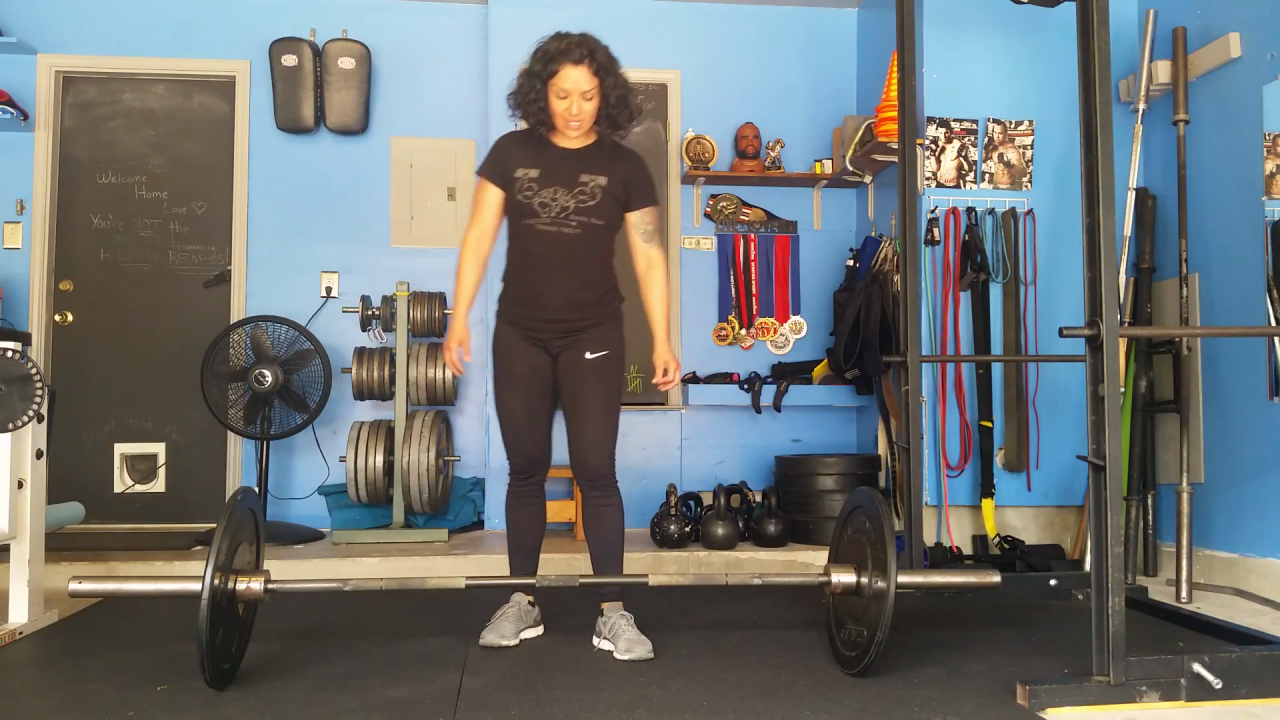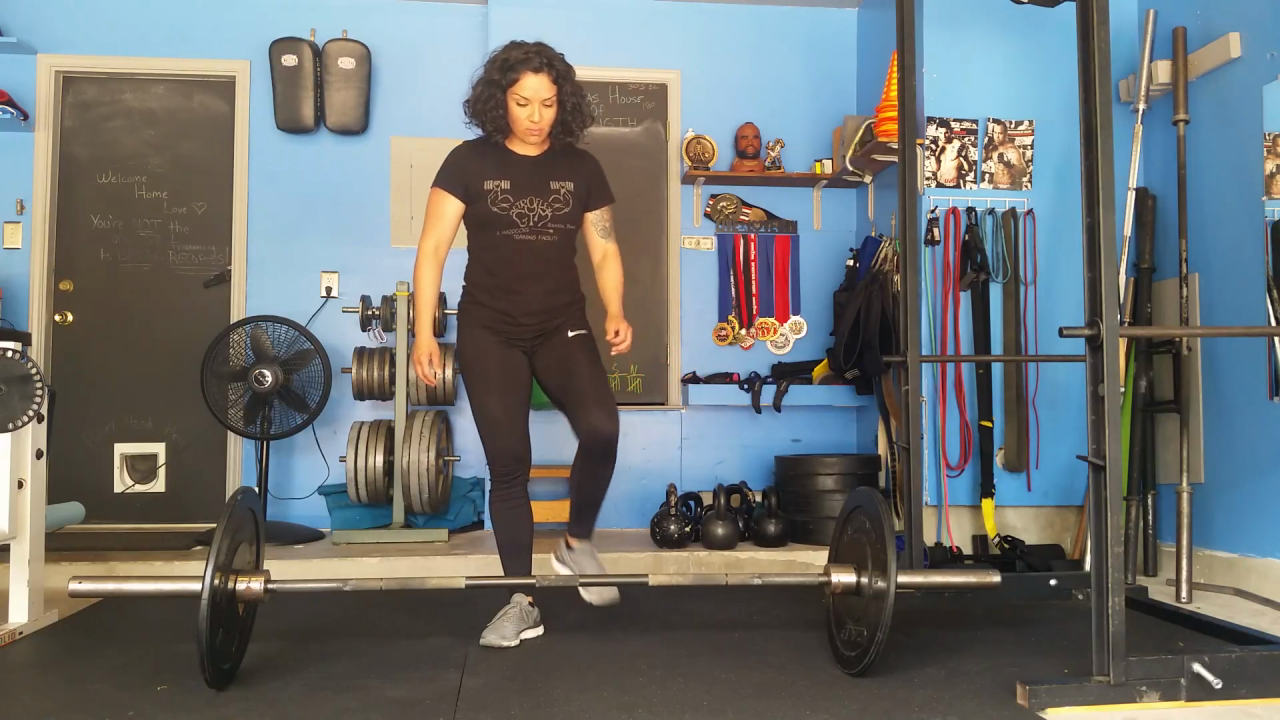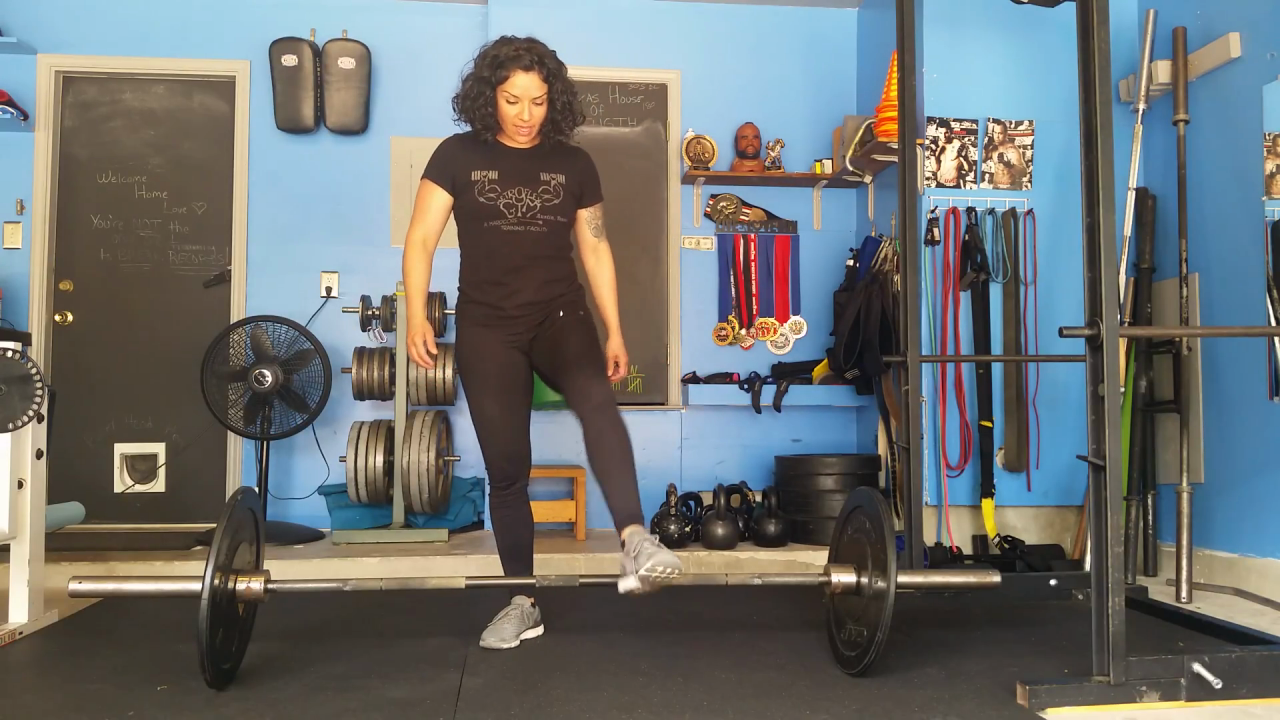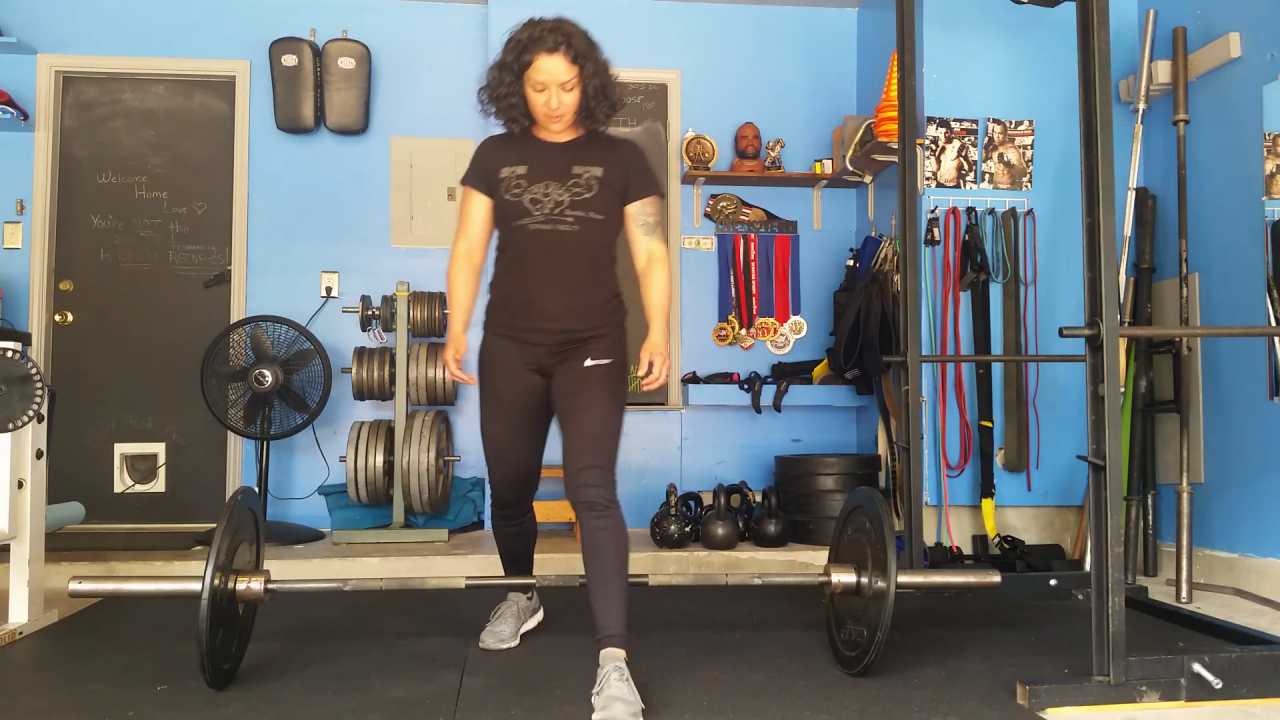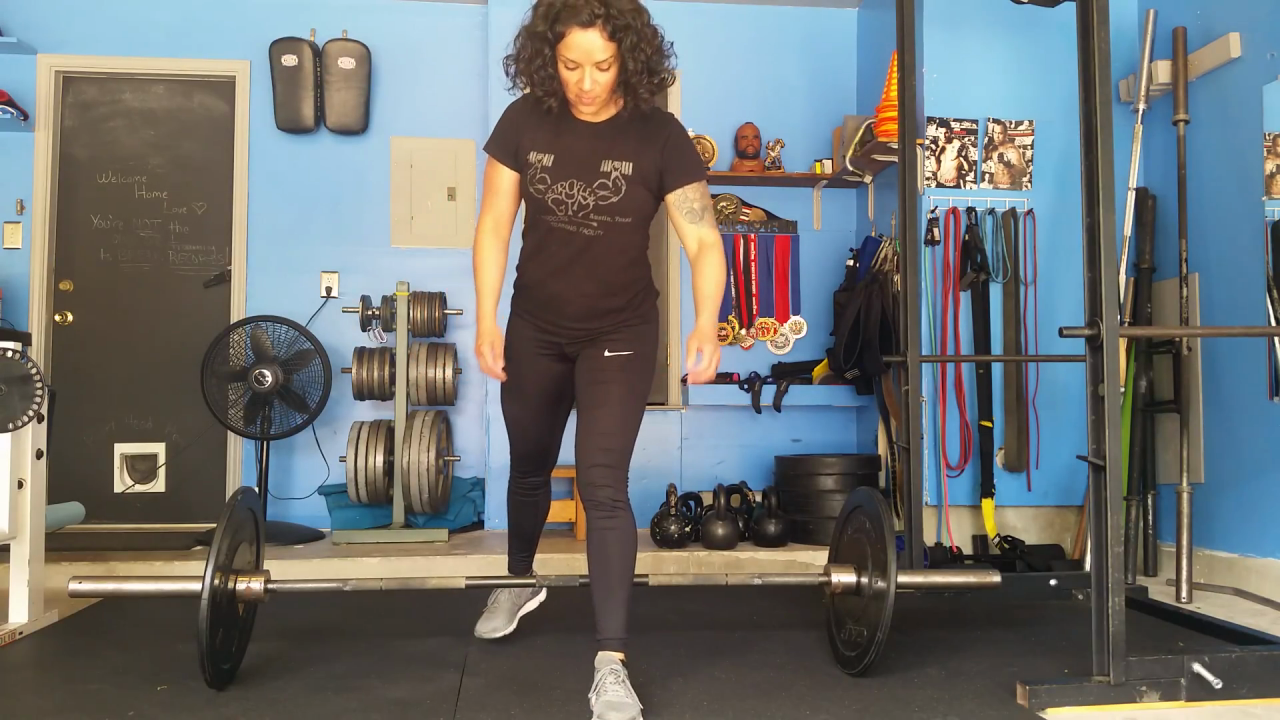
dt=0.5s
person 1, frame 1
left shoulder: (624, 166)
right shoulder: (511, 152)
left elbow: (650, 259)
right elbow: (479, 237)
left wrist: (662, 340)
right wrist: (459, 319)
left hip: (592, 334)
right hip: (519, 332)
left knee: (595, 468)
right knee: (526, 467)
left ankle: (612, 612)
right ankle: (523, 600)
person 1, frame 2
left shoulder: (581, 168)
right shoulder: (469, 162)
left elbow: (604, 250)
right elbow: (432, 249)
left wrist: (615, 312)
right wrist: (424, 332)
left hip: (562, 326)
right hip: (489, 331)
left knee: (601, 428)
right knee: (509, 464)
left ankle: (577, 543)
right ankle: (522, 602)
person 1, frame 3
left shoulder: (573, 163)
right shoulder: (458, 155)
left elbow: (595, 250)
right elbow: (420, 239)
left wrist: (615, 332)
right wrist: (416, 316)
left hip: (558, 315)
right hip: (486, 327)
left knee: (595, 398)
right knee: (507, 468)
left ankle: (636, 541)
right ankle: (523, 602)
person 1, frame 4
left shoulder: (620, 158)
right shoulder: (495, 156)
left elbow: (651, 254)
right elbow: (468, 251)
left wrist: (657, 332)
right wrist: (457, 331)
left hip: (593, 346)
right hip: (510, 346)
left knee: (591, 490)
right knee: (510, 487)
left ankle: (613, 659)
right ankle: (522, 597)
person 1, frame 5
left shoulder: (660, 136)
right shoulder: (523, 122)
left elbow: (703, 239)
right elbow: (494, 224)
left wrist: (706, 325)
right wrist: (486, 319)
left hip: (620, 334)
right hip: (535, 328)
left knee: (603, 485)
right knee: (529, 467)
right ankle: (520, 581)
